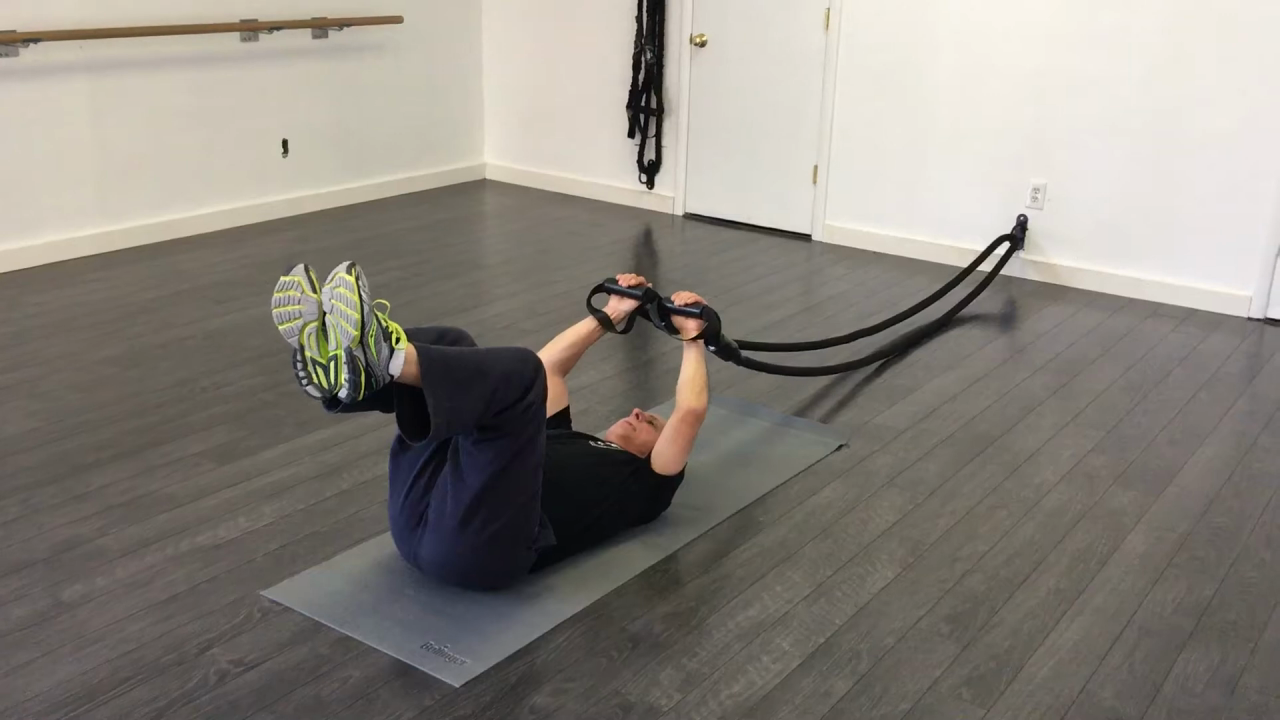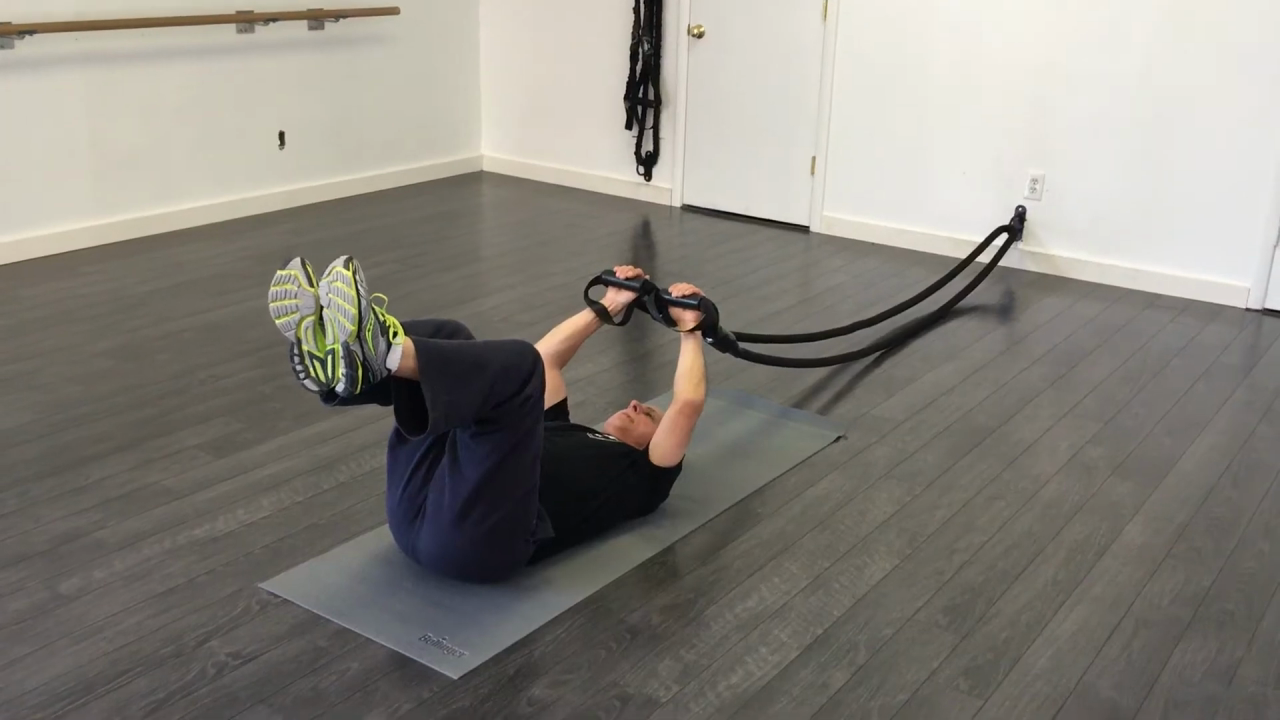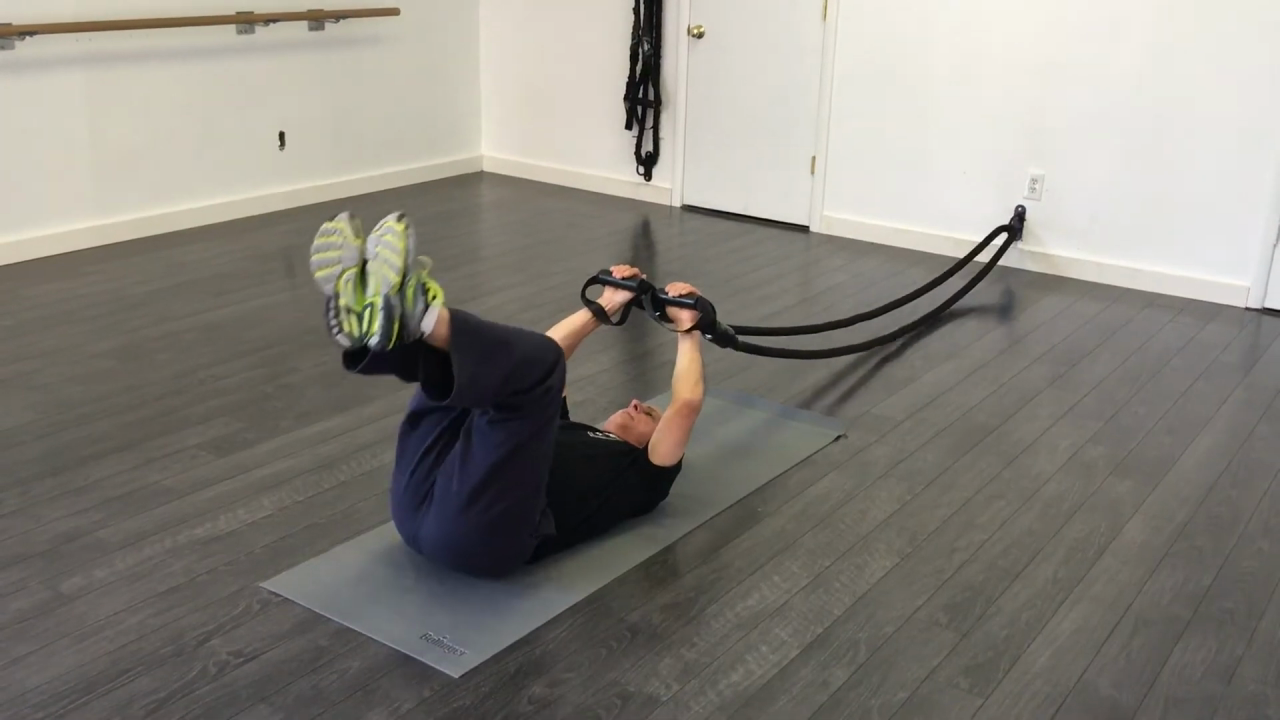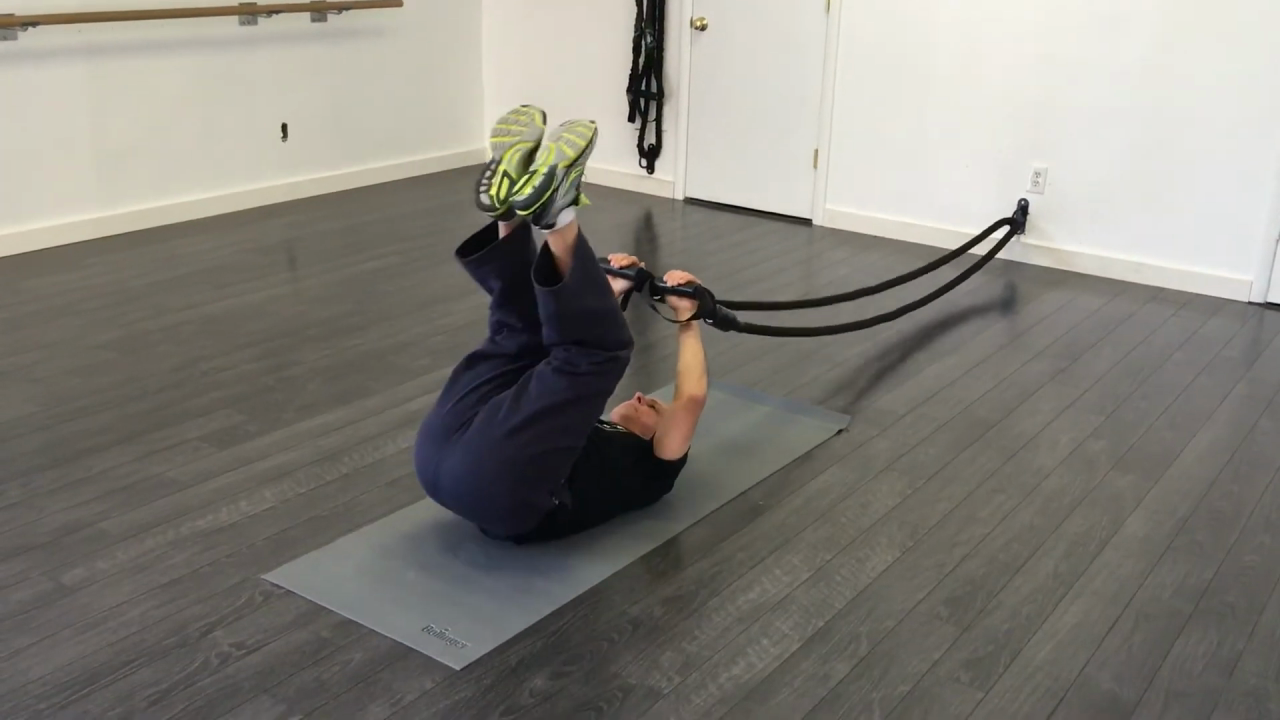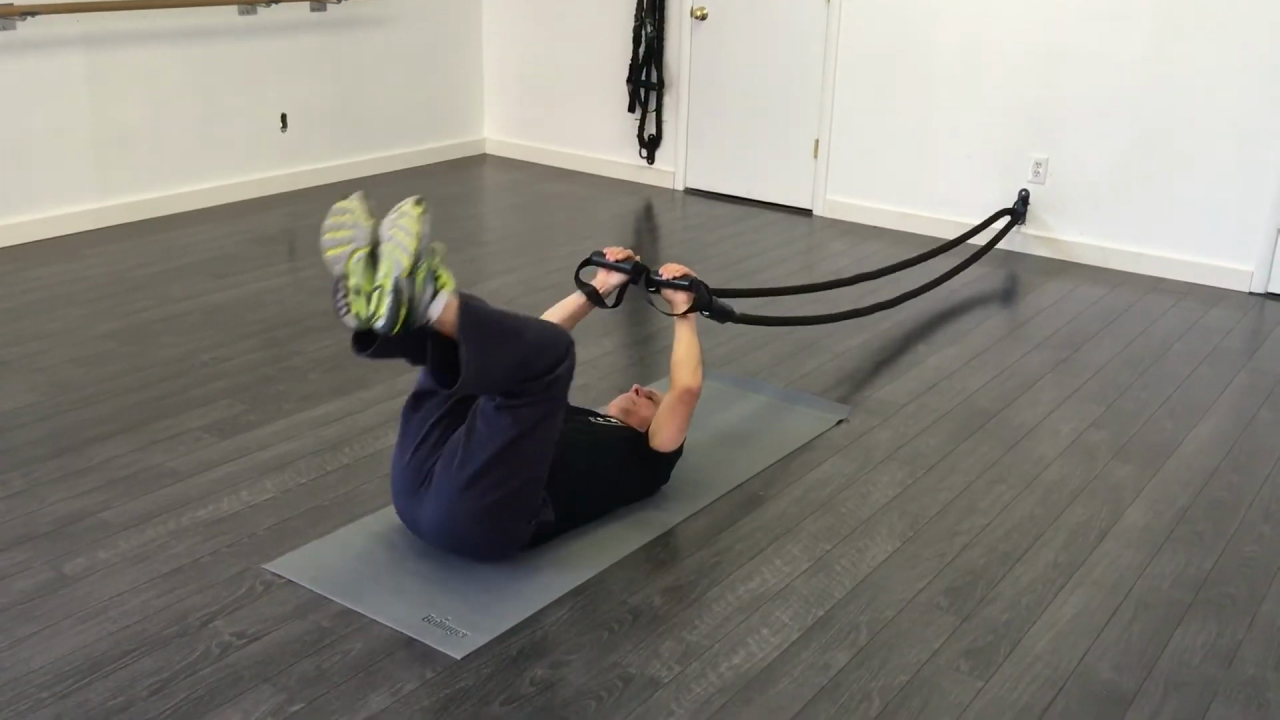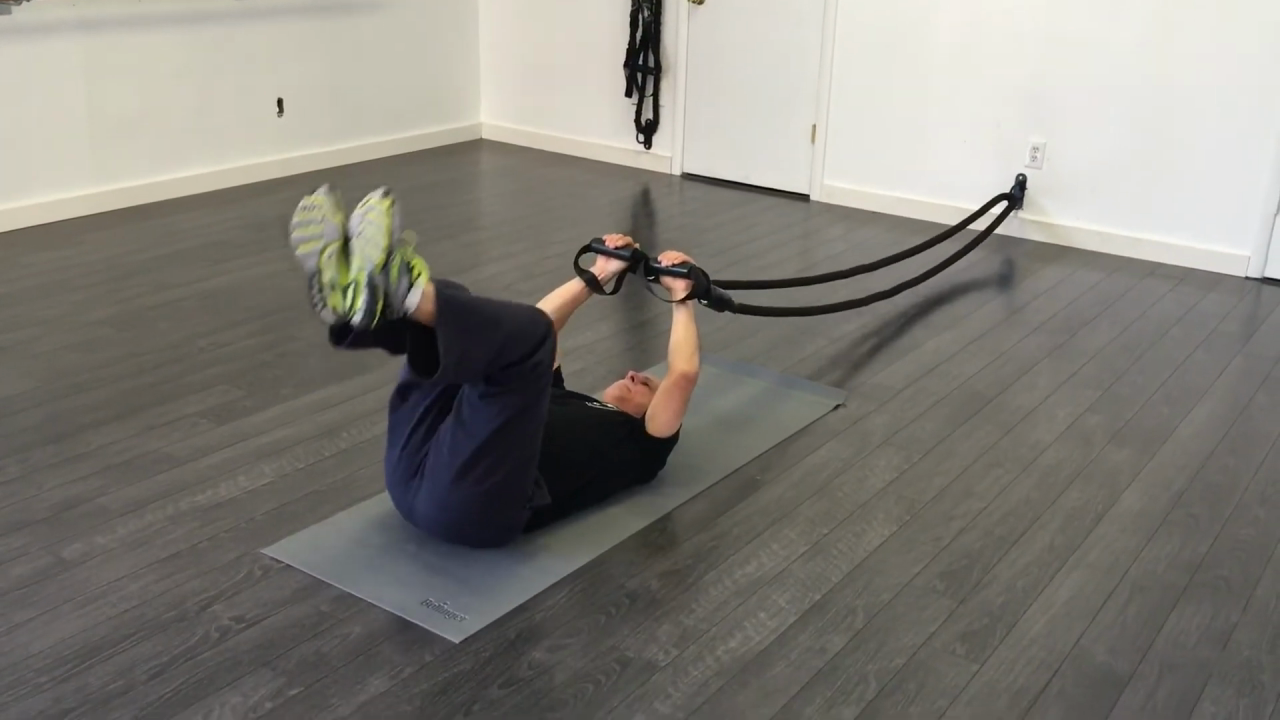
dt=0.7s
person 1, frame 1
left shoulder: (642, 486)
right shoulder: (568, 440)
left elbow: (689, 413)
right elbow: (549, 366)
left wrist: (691, 339)
right wrist: (608, 317)
left hip: (482, 545)
right hip: (419, 519)
left knee: (517, 372)
right knee: (448, 346)
left ankle: (382, 354)
right ankle: (343, 362)
person 1, frame 2
left shoulder: (641, 478)
right shoulder: (563, 430)
left elbow: (688, 404)
right elbow: (546, 357)
left wrist: (689, 330)
right wrist: (606, 309)
left hip: (481, 535)
right hip: (419, 508)
left knee: (515, 365)
right knee: (445, 339)
left ankle: (382, 351)
right ankle: (337, 358)
person 1, frame 3
left shoulder: (642, 476)
right shoulder: (571, 434)
left elbow: (686, 404)
right elbow: (524, 358)
left wrist: (687, 331)
right wrist: (605, 308)
left hip: (482, 531)
right hip: (420, 505)
left knee: (535, 365)
right knee: (462, 360)
left ankle: (415, 313)
right ankle: (375, 320)
person 1, frame 4
left shoulder: (646, 466)
right shoulder: (582, 429)
left elbow: (691, 398)
left wrist: (687, 320)
right wrist: (606, 294)
left hip: (503, 482)
right hip: (444, 455)
left knee: (599, 345)
right knee: (525, 328)
left ankle: (557, 214)
right ankle: (513, 215)
person 1, frame 5
left shoulder: (644, 460)
right shoulder: (579, 419)
left elbow: (687, 389)
right elbow: (527, 340)
left wrist: (683, 313)
right wrist: (595, 289)
left hip: (481, 512)
left knee: (545, 351)
left ankle: (419, 300)
right ankle: (385, 301)
person 1, frame 6
left shoulder: (641, 445)
right shoulder: (565, 402)
left elbow: (684, 375)
right elbow: (543, 319)
left wrist: (682, 299)
right wrist: (596, 276)
left hip: (478, 500)
right hip: (418, 476)
left knee: (527, 334)
right knee: (447, 302)
left ankle: (399, 292)
right ankle: (360, 293)
